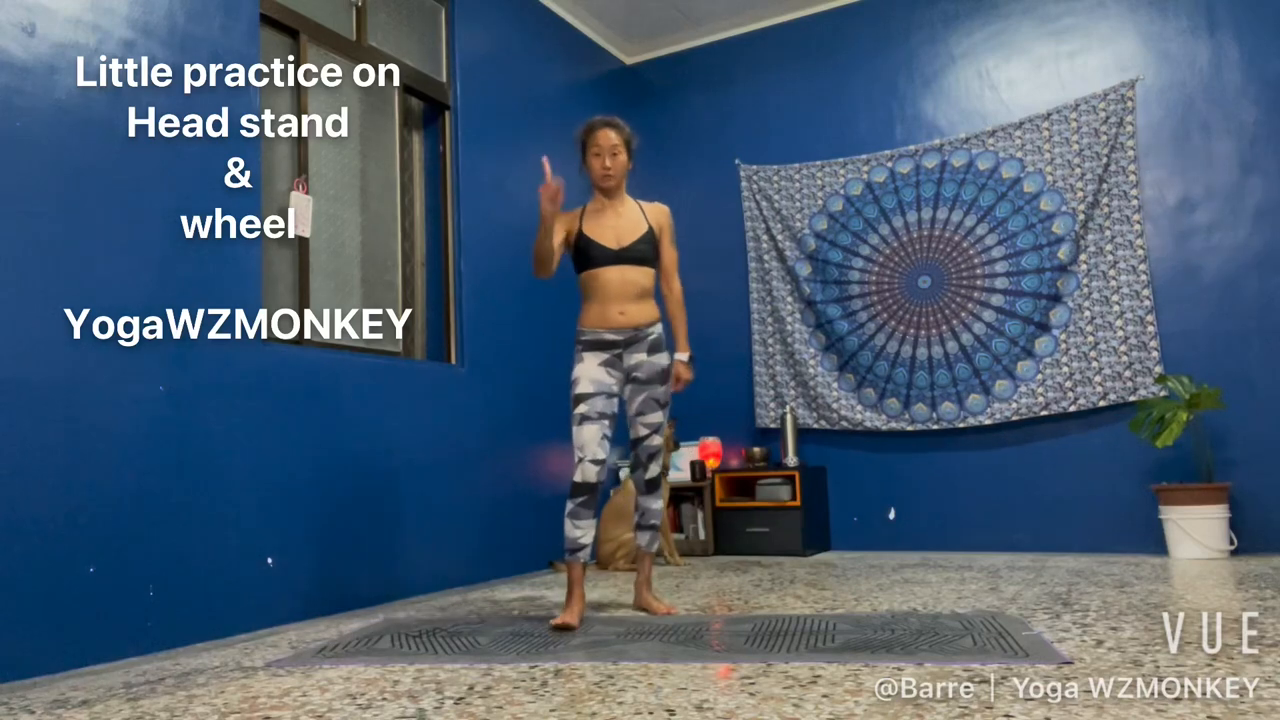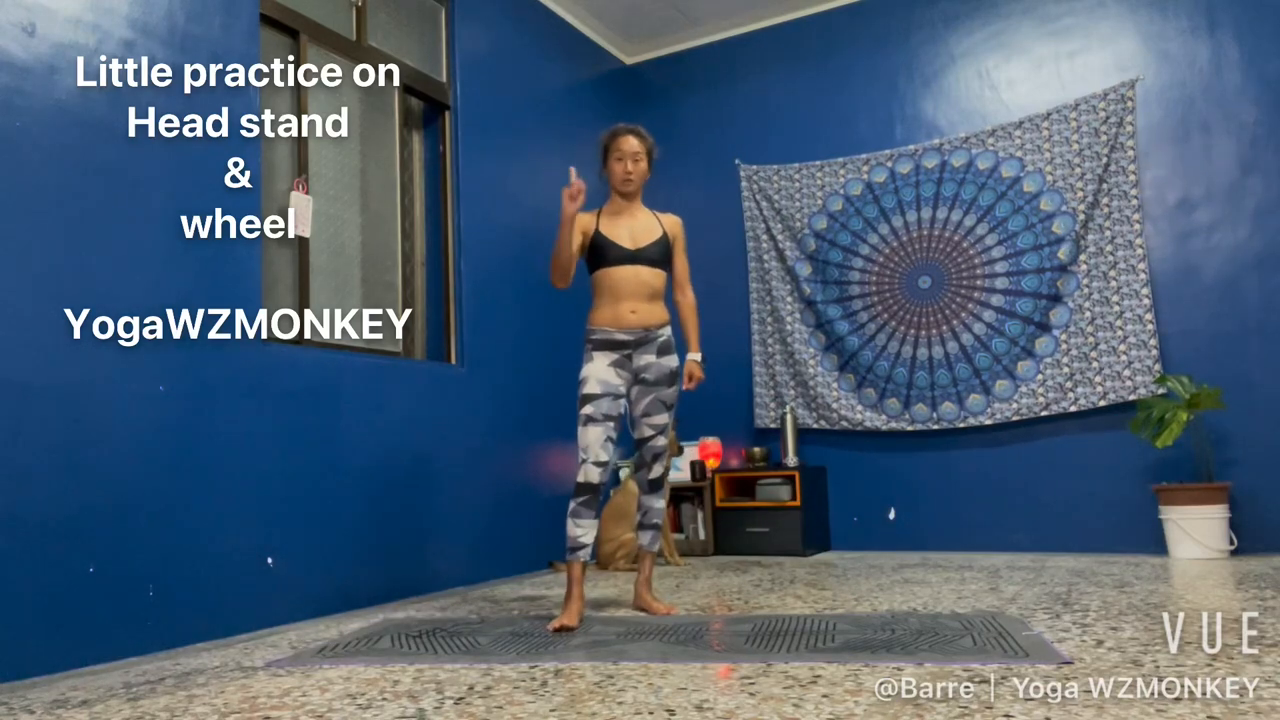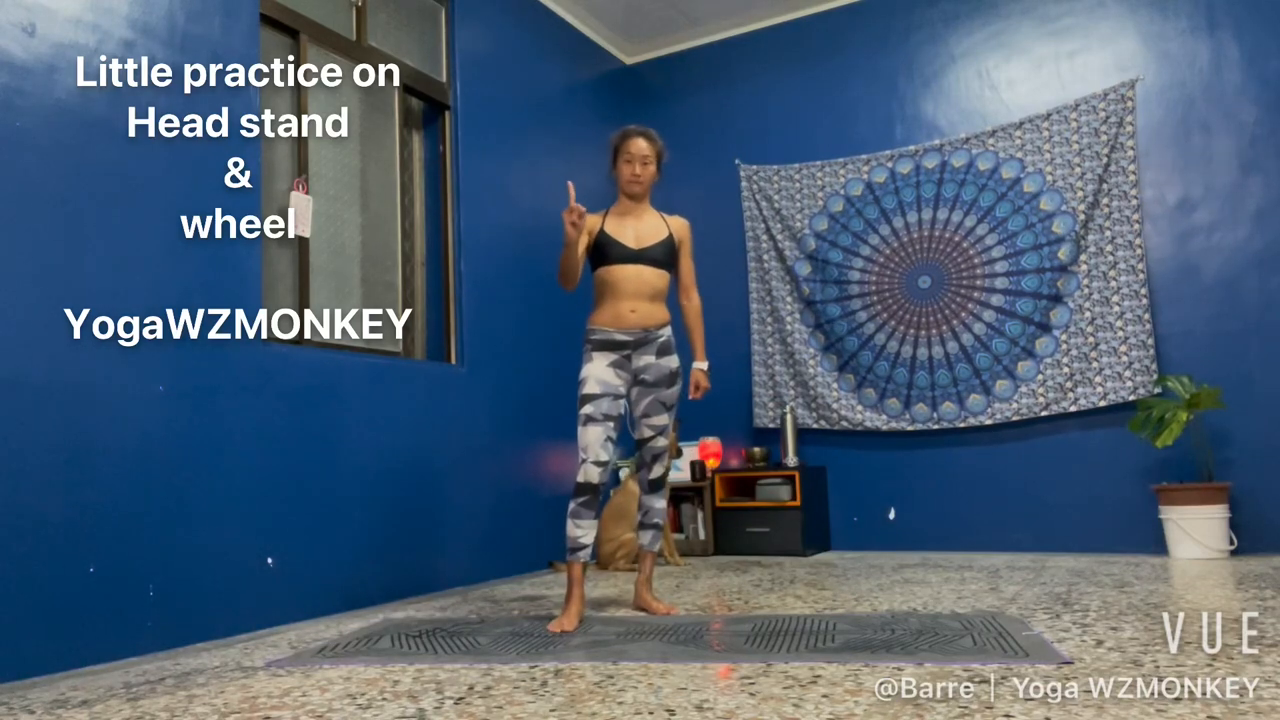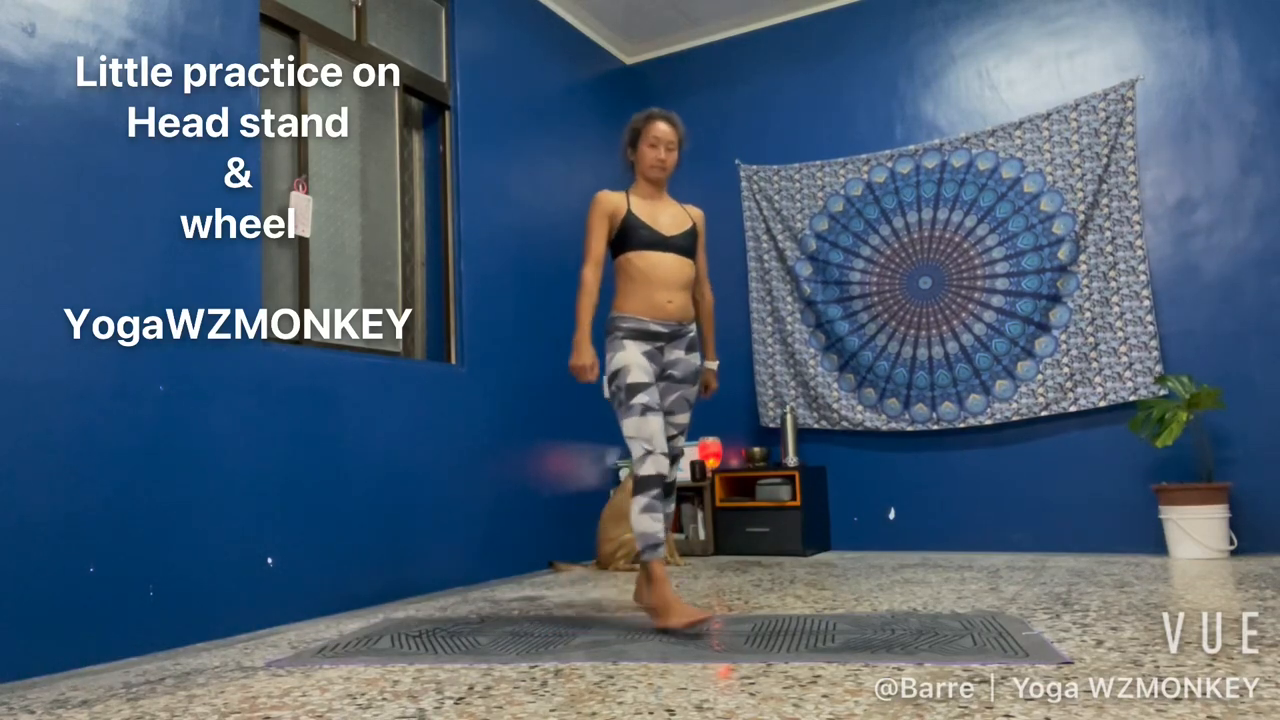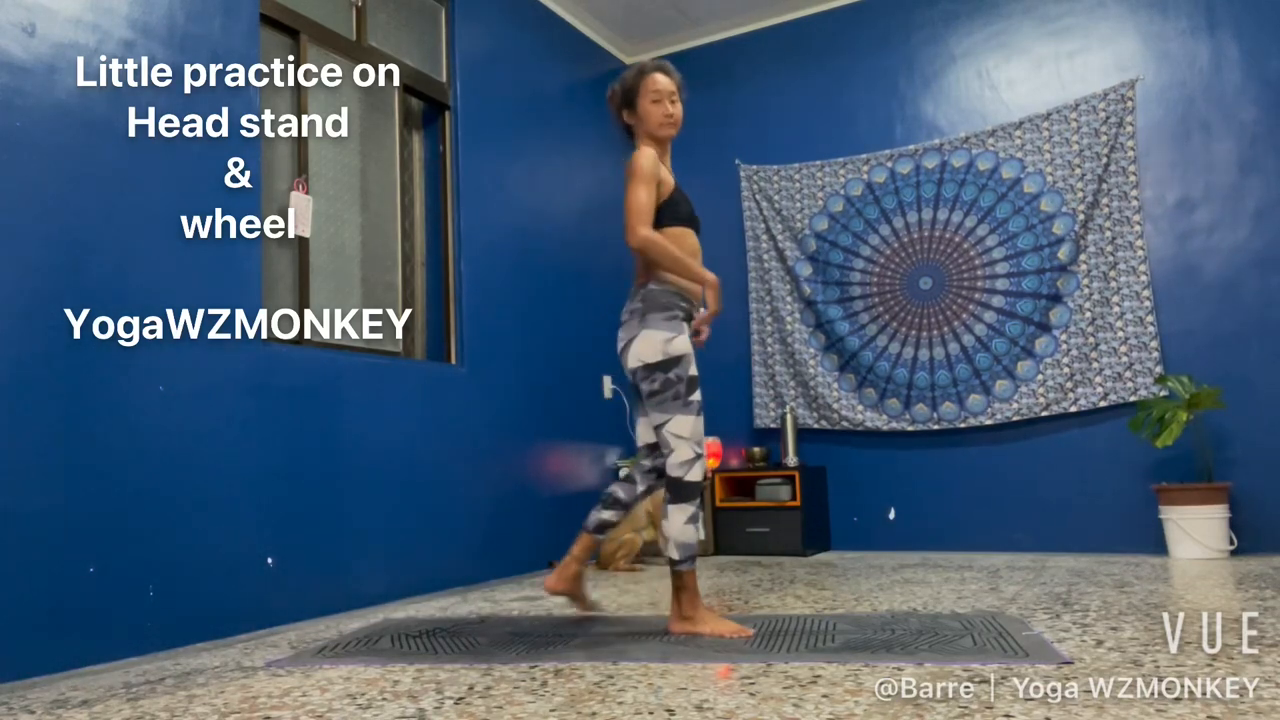
dt=0.7s
person 1, frame 1
left shoulder: (657, 215)
right shoulder: (570, 220)
left elbow: (673, 285)
right elbow: (542, 271)
left wrist: (681, 351)
right wrist: (547, 217)
left hip: (649, 346)
right hip: (594, 350)
left knee: (649, 466)
right knee: (588, 467)
left ankle: (644, 586)
right ankle: (575, 596)
person 1, frame 2
left shoulder: (670, 224)
right shoulder: (588, 222)
left elbow: (684, 291)
right elbow: (560, 279)
left wrist: (693, 351)
right wrist: (567, 221)
left hip: (658, 348)
right hip: (604, 349)
left knee: (653, 468)
right knee: (592, 467)
left ankle: (644, 586)
right ankle: (574, 596)
person 1, frame 3
left shoulder: (677, 227)
right shoulder: (594, 223)
left elbow: (690, 295)
right elbow: (567, 281)
left wrist: (700, 361)
right wrist: (570, 240)
left hip: (658, 349)
right hip: (604, 349)
left knee: (654, 468)
right knee: (591, 467)
left ankle: (644, 586)
right ankle: (575, 597)
person 1, frame 4
left shoulder: (693, 216)
right shoulder: (609, 203)
right elbow: (589, 273)
left wrist: (709, 358)
right wrist: (581, 342)
left hip: (682, 343)
right hip: (631, 338)
left knee: (668, 468)
right knee: (649, 461)
left ankle: (645, 582)
right ankle: (661, 598)
person 1, frame 5
left shoulder: (662, 171)
right shoulder: (644, 160)
right elbow: (640, 238)
left wrist: (696, 299)
right wrist: (706, 279)
left hip: (661, 322)
right hip: (659, 322)
left knee: (653, 463)
right knee: (685, 464)
left ankle: (570, 568)
right ankle: (687, 609)
